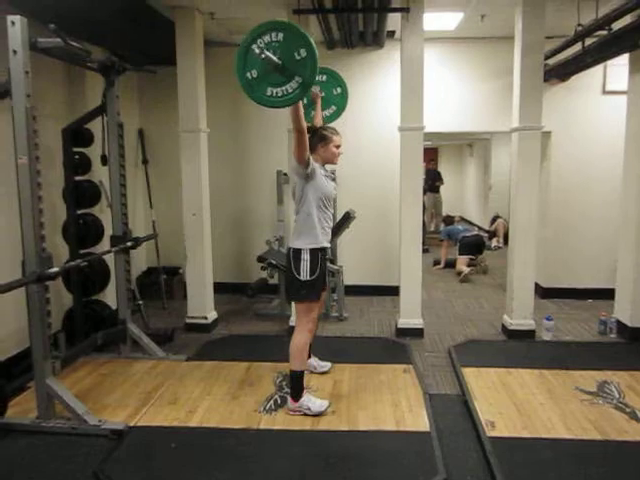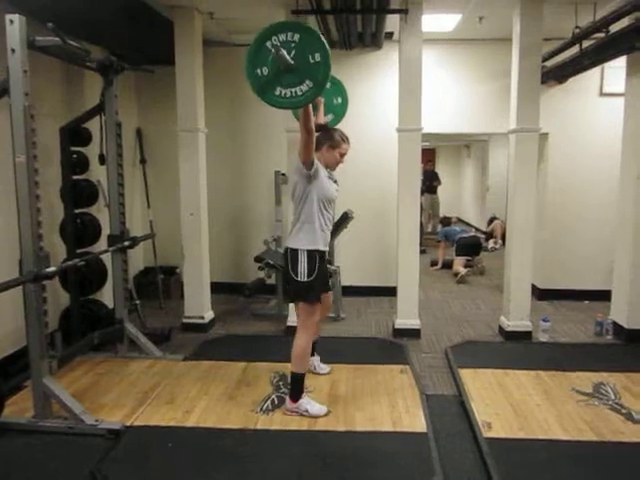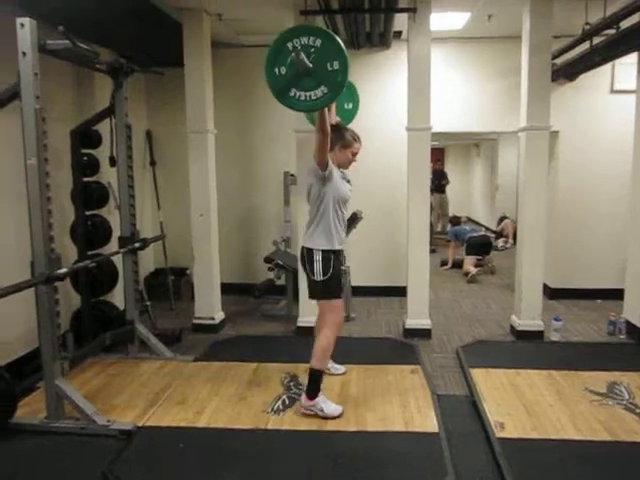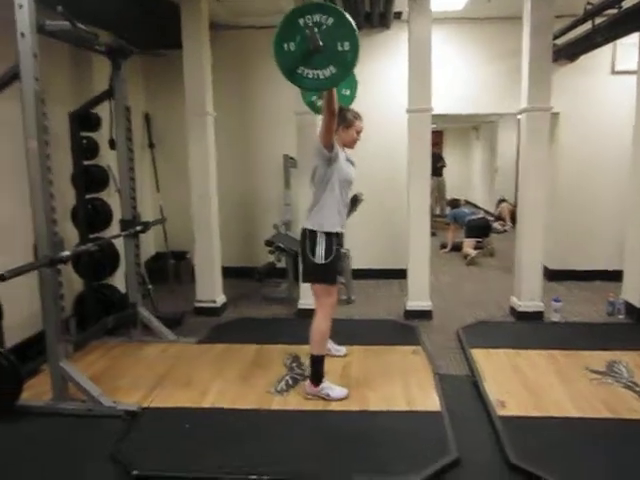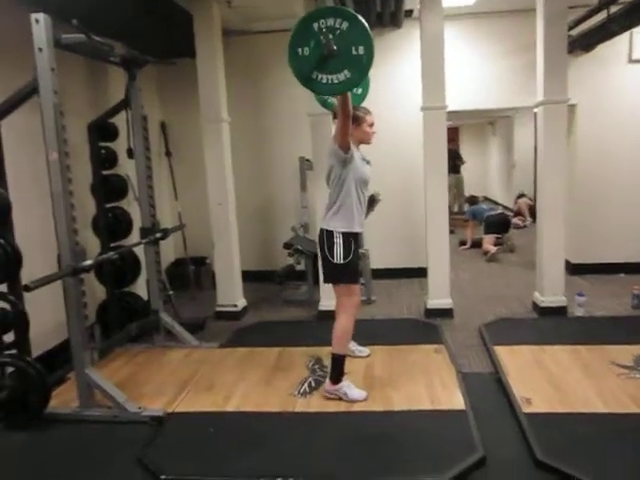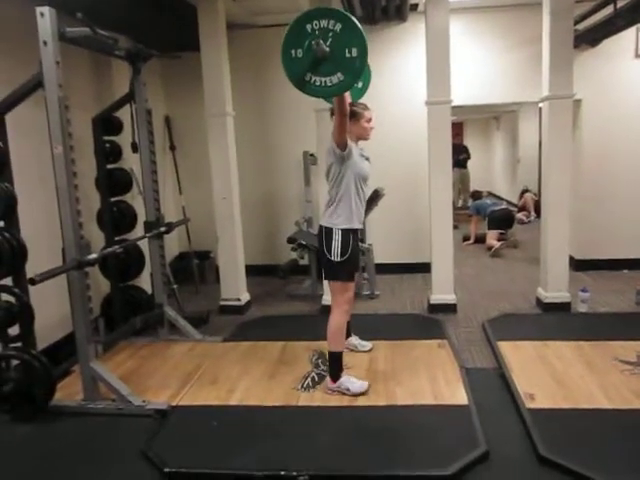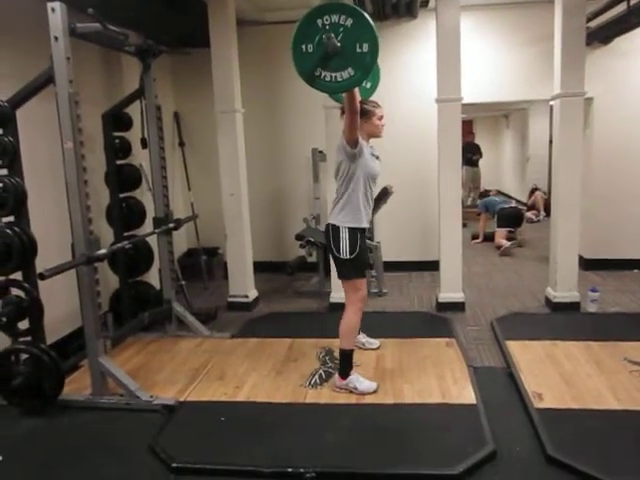
dt=0.5s
person 1, frame 1
left shoulder: (323, 170)
right shoulder: (306, 169)
left elbow: (317, 131)
right elbow: (300, 131)
left hip: (318, 250)
right hip: (305, 252)
left knee: (315, 312)
right knee: (305, 320)
left ankle: (306, 358)
right ankle: (296, 397)
person 1, frame 2
left shoulder: (324, 172)
right shoulder: (308, 169)
left elbow: (321, 131)
right elbow: (307, 132)
left wrist: (320, 106)
left hip: (317, 252)
right hip: (302, 253)
left knee: (324, 307)
right knee: (308, 322)
left ankle: (310, 357)
right ankle: (295, 399)
person 1, frame 3
left shoulder: (337, 171)
right shoulder: (322, 169)
left elbow: (332, 133)
right elbow: (322, 133)
left wrist: (332, 107)
left hip: (331, 250)
right hip: (318, 252)
left knee: (329, 314)
right knee: (333, 319)
left ankle: (322, 359)
right ankle: (311, 396)
person 1, frame 4
left shoulder: (340, 154)
right shoulder: (328, 151)
left elbow: (335, 116)
right elbow: (330, 115)
left wrist: (332, 88)
left hip: (330, 233)
right hip: (319, 235)
left knee: (330, 297)
right knee: (326, 304)
left ankle: (322, 342)
right ankle: (315, 382)
person 1, frame 5
left shoulder: (356, 153)
right shoulder: (342, 151)
left elbow: (347, 117)
right elbow: (344, 116)
left wrist: (346, 88)
left hip: (348, 233)
right hip: (337, 236)
left knee: (348, 299)
right knee: (349, 304)
left ankle: (344, 342)
right ankle: (335, 382)
person 1, frame 6
left shoulder: (354, 149)
right shoulder: (341, 148)
left elbow: (347, 111)
right elbow: (341, 113)
left hip: (348, 229)
right hip: (337, 232)
left knee: (348, 294)
right knee: (342, 300)
left ankle: (346, 337)
right ankle: (336, 377)
person 1, frame 7
left shoulder: (365, 147)
right shoulder: (352, 145)
left elbow: (356, 109)
right elbow: (352, 111)
left wrist: (355, 84)
left hip: (355, 227)
right hip: (344, 230)
left knee: (358, 293)
right knee: (356, 299)
left ankle: (354, 335)
right ankle: (344, 376)
